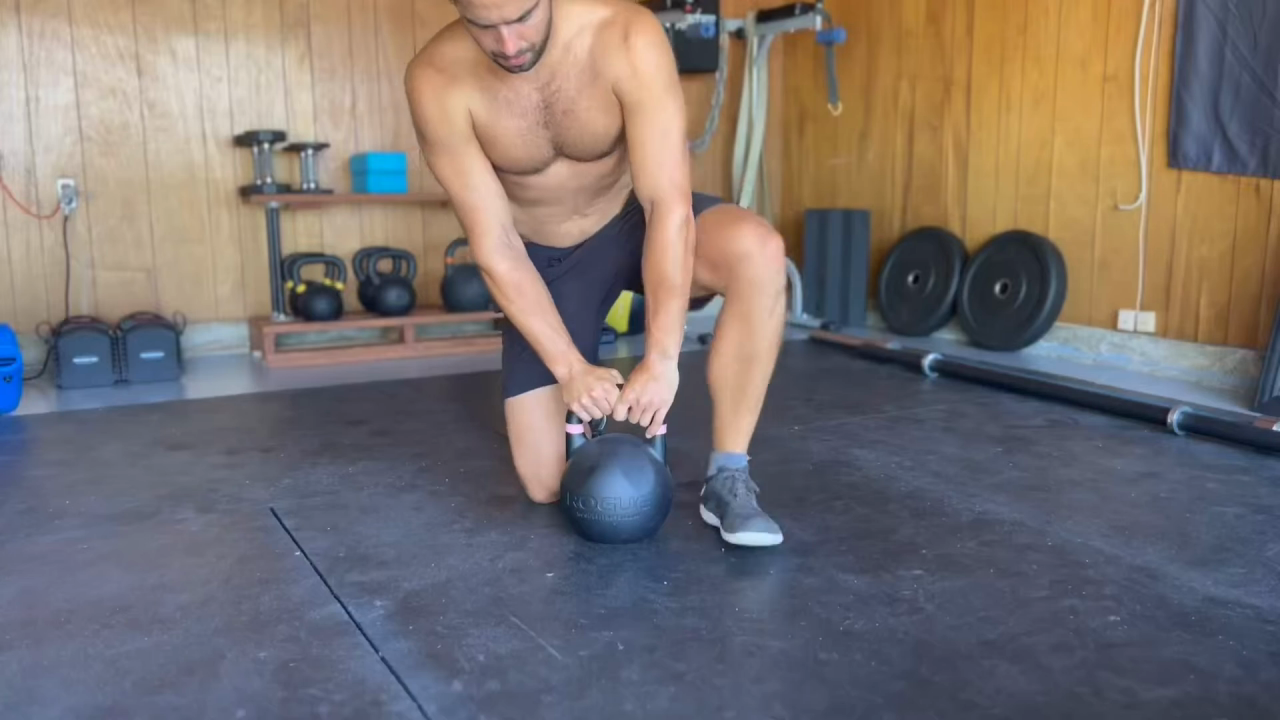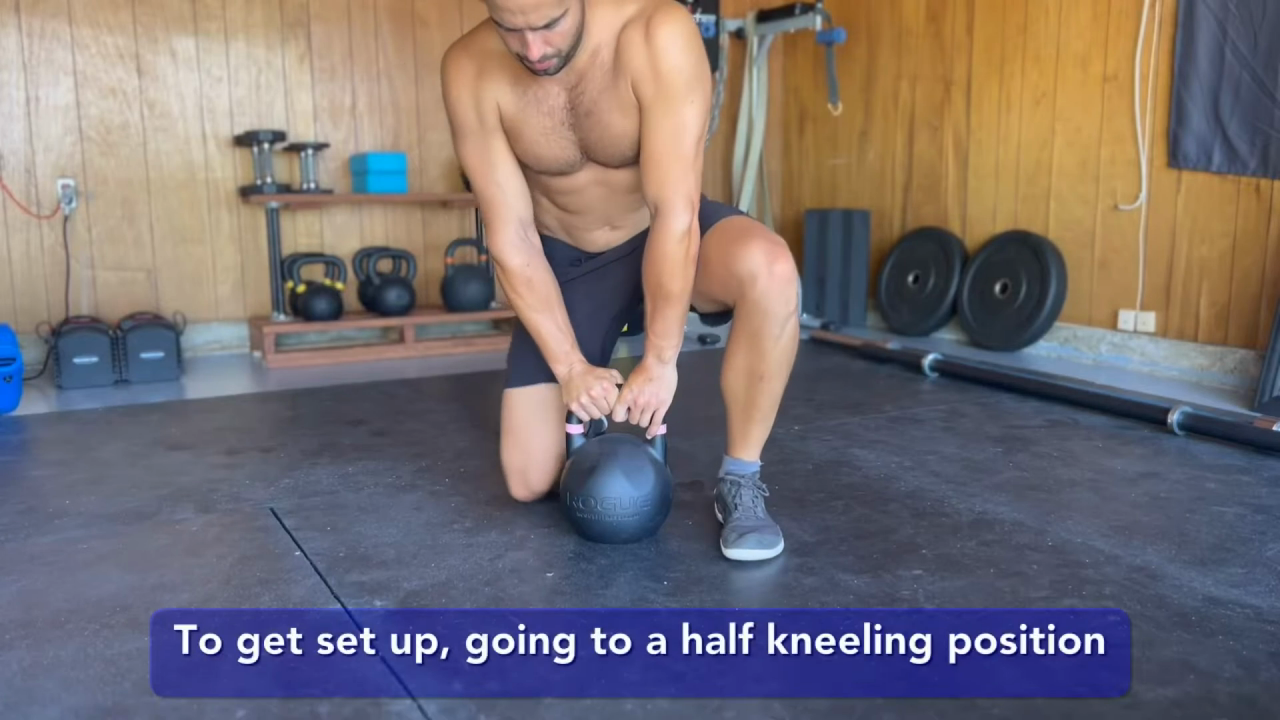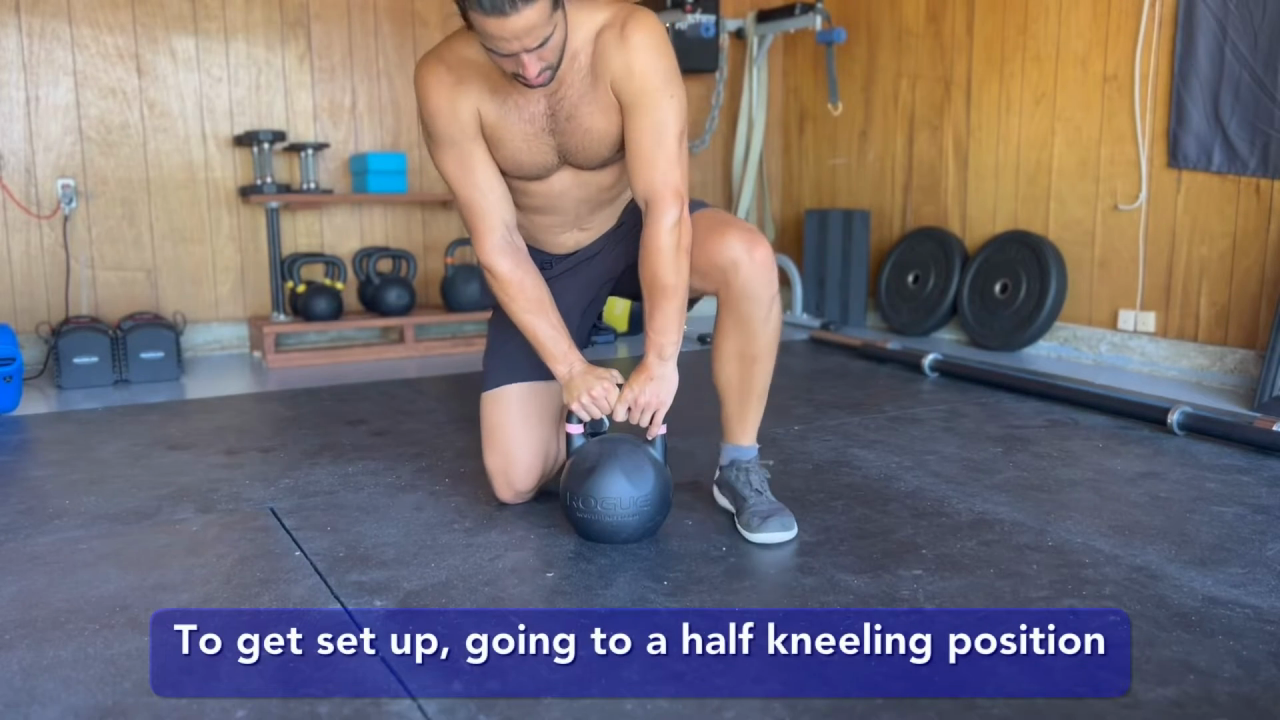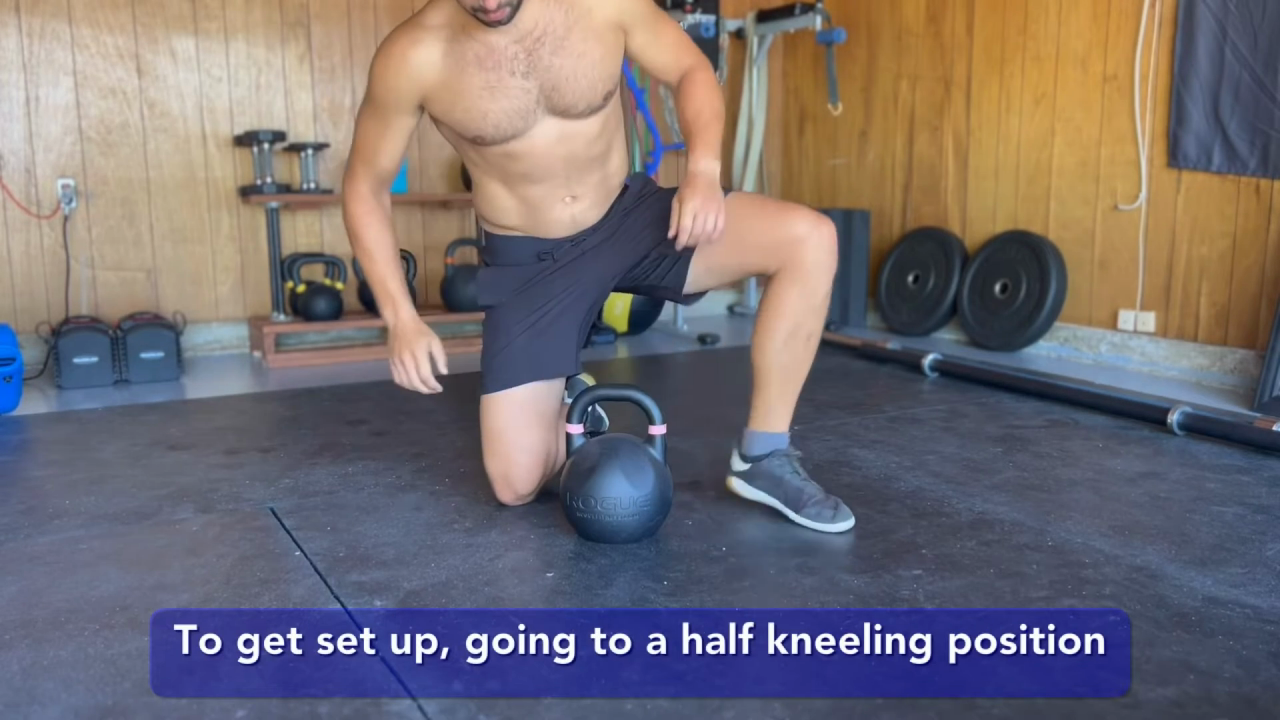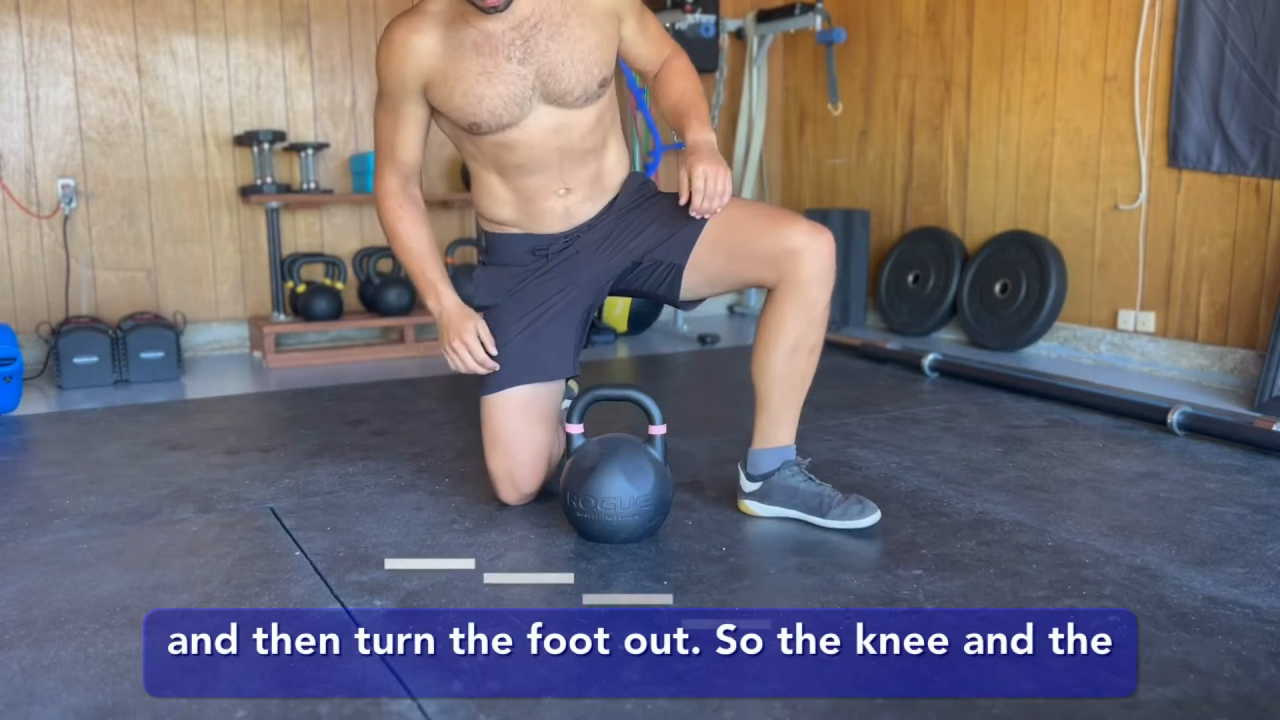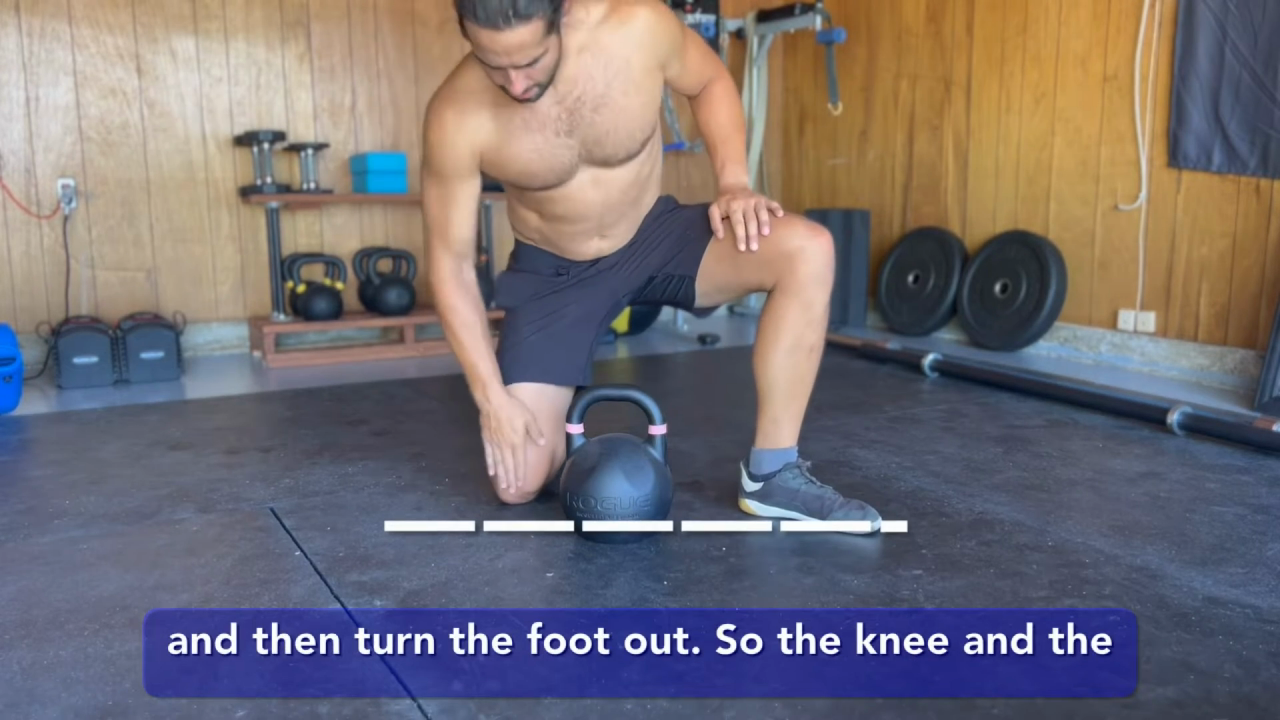
dt=0.7s
person 1, frame 1
right shoulder: (437, 79)
left elbow: (668, 208)
right elbow: (493, 245)
left wrist: (661, 359)
right wrist: (570, 369)
left hip: (635, 217)
right hip: (545, 258)
left knee: (756, 249)
right knee: (547, 485)
left ankle: (728, 477)
right ankle: (604, 423)
person 1, frame 2
right shoulder: (471, 71)
left elbow: (675, 213)
right elbow: (511, 237)
left wrist: (659, 361)
right wrist: (570, 367)
left hip: (672, 235)
right hip: (569, 260)
left knee: (769, 271)
right knee: (531, 481)
left ankle: (740, 480)
right ankle: (602, 424)
person 1, frame 3
right shoulder: (445, 81)
left elbow: (666, 206)
right elbow: (497, 244)
left wrist: (660, 360)
right wrist: (569, 368)
left hip: (636, 229)
right hip: (539, 264)
left knee: (746, 257)
right knee: (516, 483)
left ankle: (740, 466)
right ankle: (589, 416)
person 1, frame 4
right shoulder: (413, 55)
left elbow: (692, 71)
right elbow: (364, 187)
left wrist: (704, 168)
right wrist: (402, 319)
left hip: (629, 216)
right hip: (528, 262)
left knee: (810, 237)
right knee: (516, 485)
left ankle: (763, 456)
right ankle: (566, 402)
person 1, frame 5
right shoulder: (414, 43)
left elbow: (666, 62)
right elbow: (397, 183)
left wrist: (700, 139)
right wrist: (446, 305)
left hip: (629, 215)
right hip: (527, 261)
left knee: (807, 249)
right knee: (518, 485)
left ankle: (769, 472)
right ankle: (552, 407)
person 1, frame 6
right shoulder: (458, 115)
left elbow: (712, 82)
right elbow: (451, 263)
left wrist: (734, 183)
right wrist: (491, 396)
left hip: (655, 234)
right hip: (553, 274)
left knee: (807, 248)
right knee: (516, 483)
left ankle: (771, 472)
right ankle: (564, 415)
